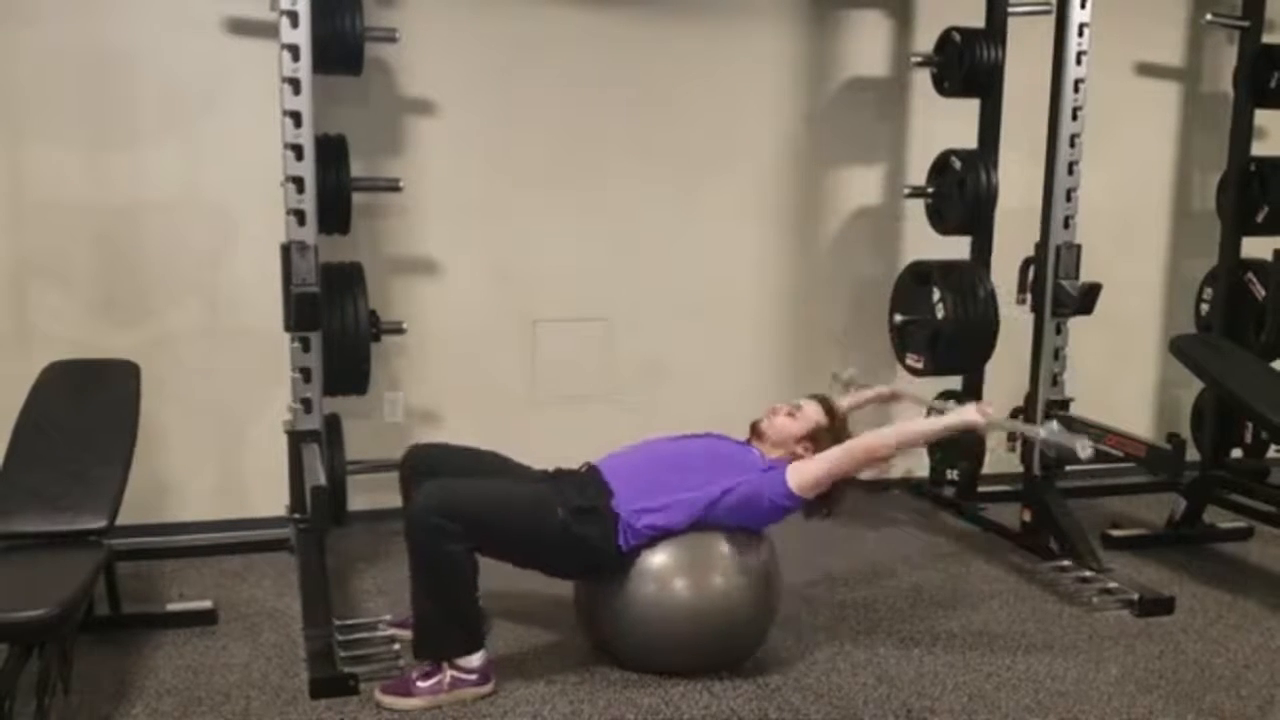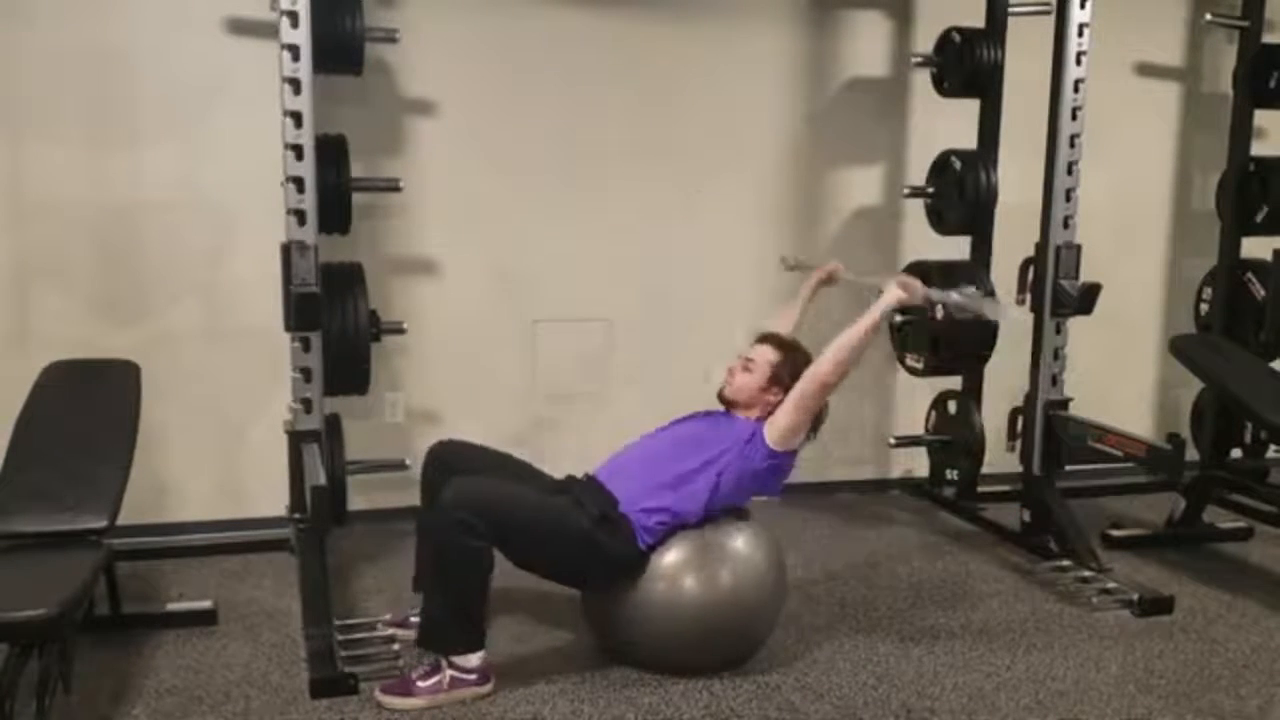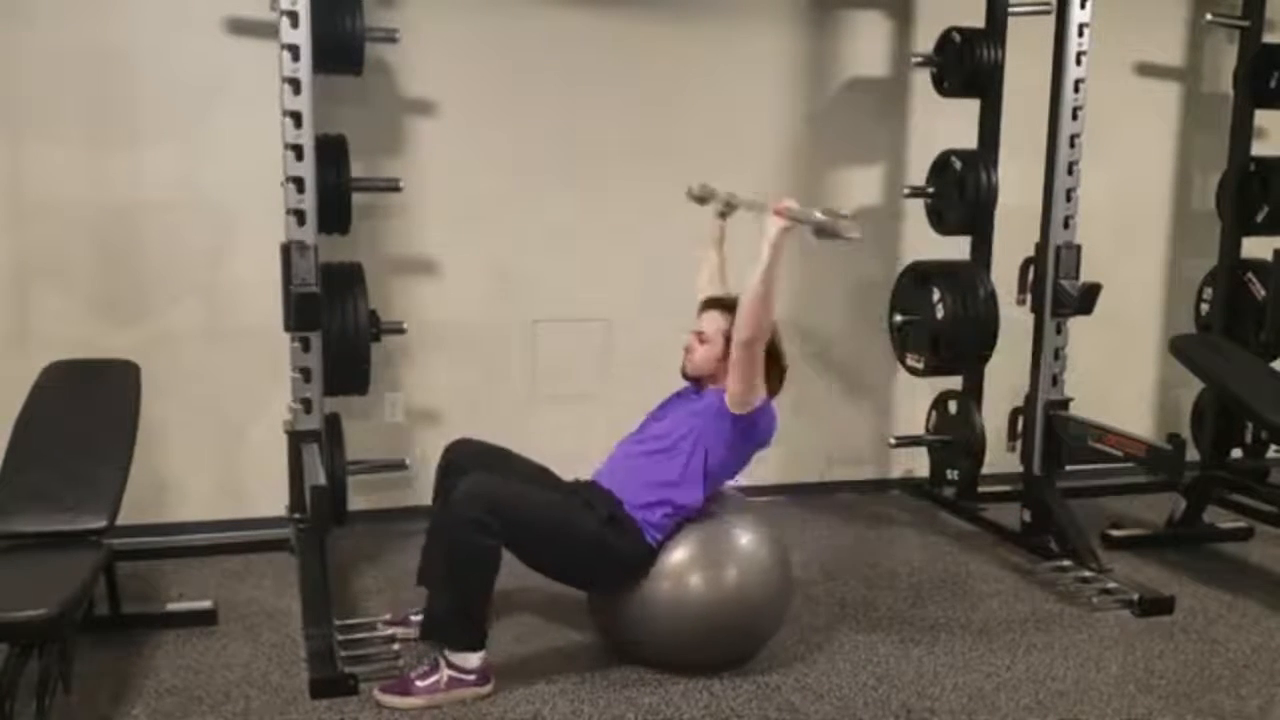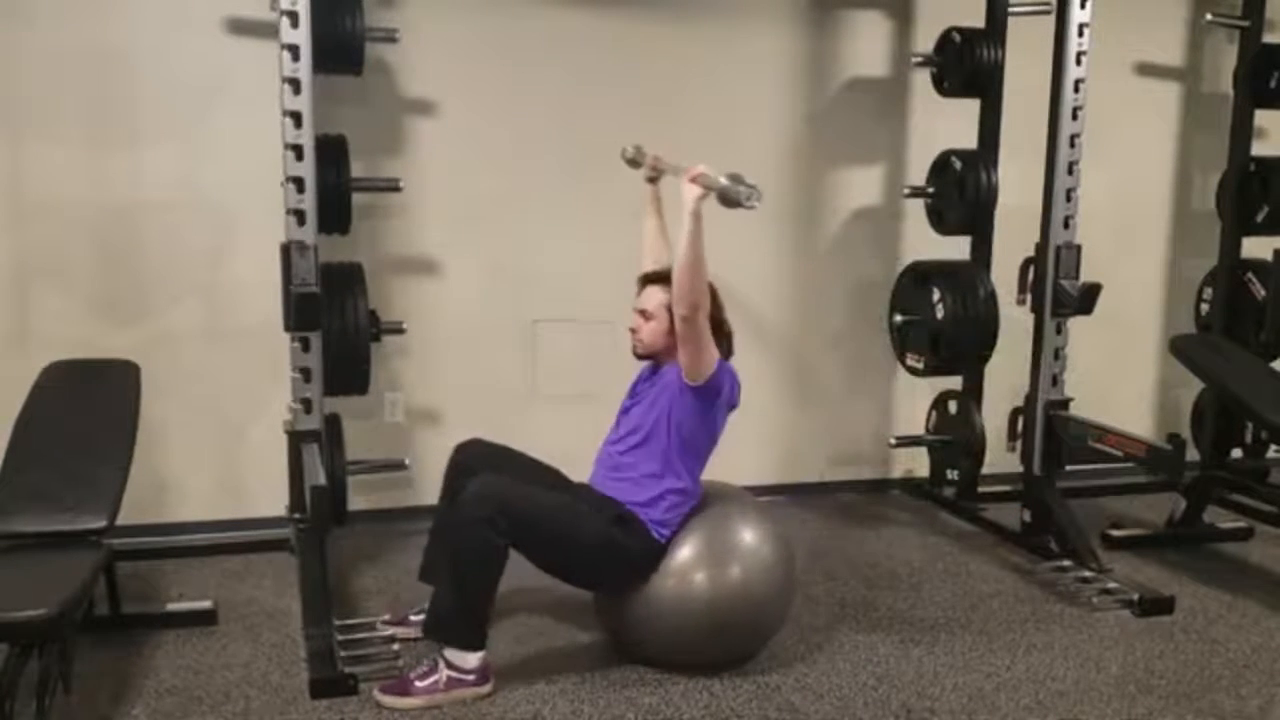
dt=0.3s
person 1, frame 1
left shoulder: (779, 484)
right shoulder: (751, 455)
left elbow: (863, 450)
right elbow: (813, 412)
left wrist: (953, 419)
right wrist: (867, 395)
left hip: (594, 529)
right hip: (577, 492)
left knee: (437, 505)
right knee: (426, 464)
left ankle: (459, 662)
right ankle: (443, 618)
person 1, frame 2
left shoulder: (764, 451)
right shoulder: (727, 421)
left elbow: (817, 380)
right elbow: (773, 349)
left wrist: (882, 306)
right wrist: (808, 286)
left hip: (603, 538)
right hip: (581, 498)
left knee: (460, 502)
right knee: (446, 459)
left ankle: (462, 663)
right ankle: (443, 610)
person 1, frame 3
left shoulder: (742, 413)
right shoulder: (701, 392)
left elbow: (750, 338)
right elbow: (712, 308)
left wrist: (773, 244)
right wrist: (719, 228)
left hip: (617, 540)
right hip: (591, 503)
left knee: (476, 496)
right knee: (467, 457)
left ankle: (463, 664)
right ankle: (443, 610)
person 1, frame 4
left shoulder: (706, 382)
right shoulder: (661, 369)
left elbow: (690, 308)
right elbow: (660, 272)
left wrist: (694, 210)
right wrist: (652, 192)
left hip: (625, 540)
right hip: (594, 507)
left knee: (484, 498)
right knee: (474, 458)
left ankle: (463, 663)
right ankle: (442, 605)
